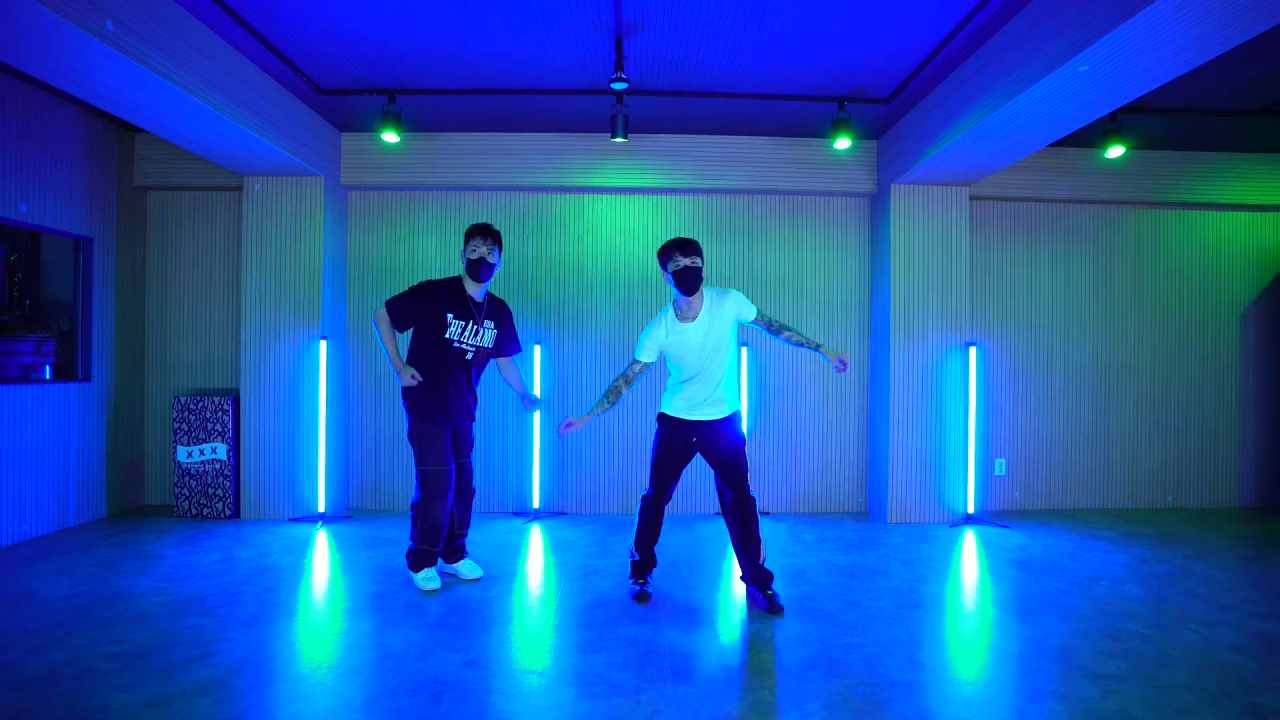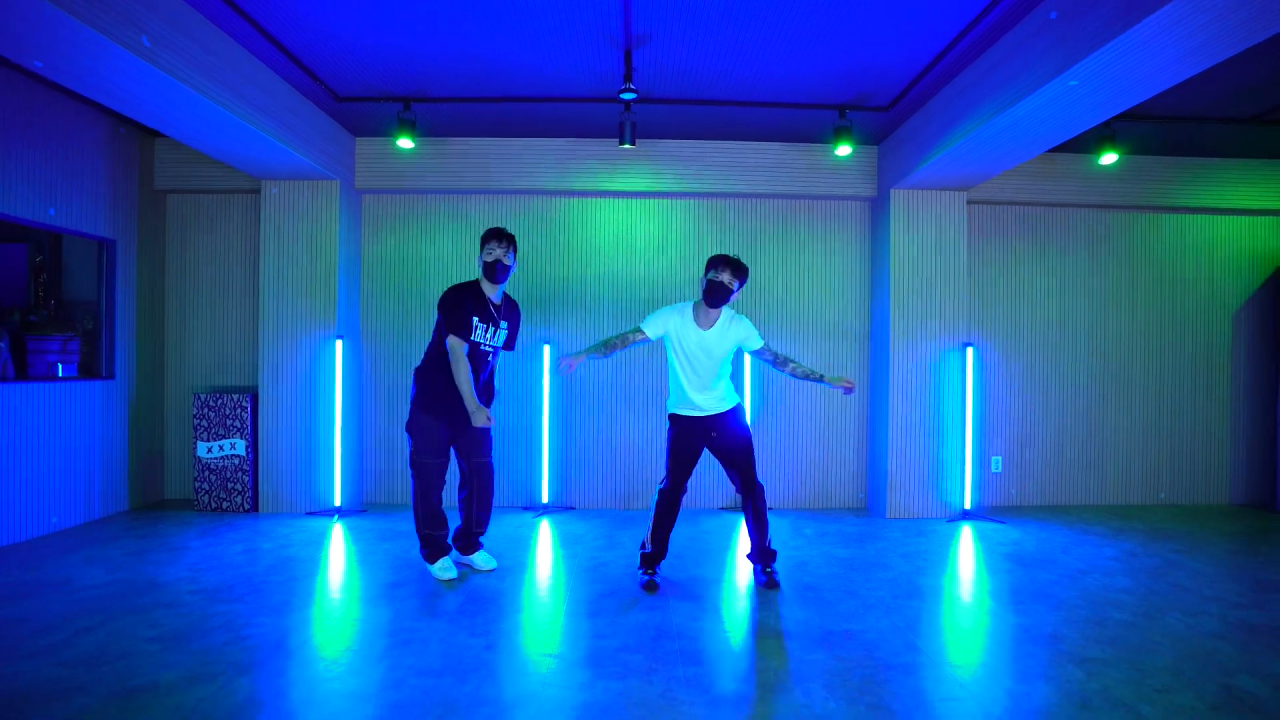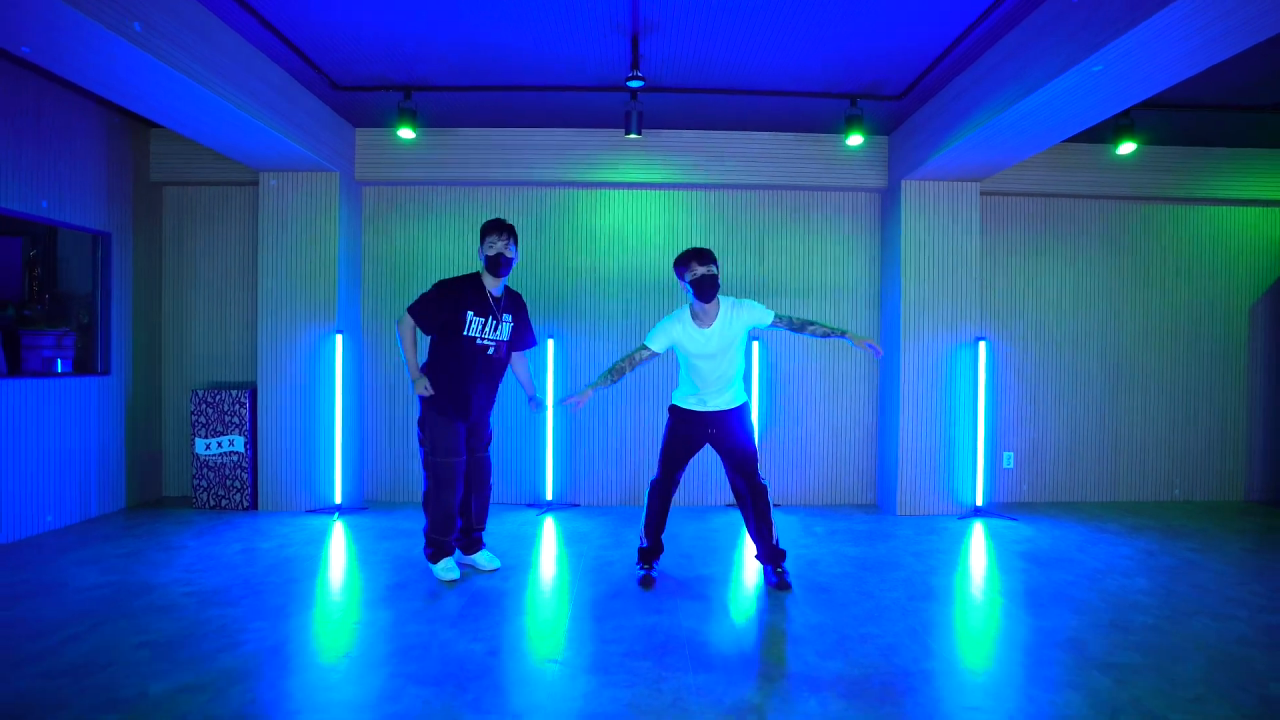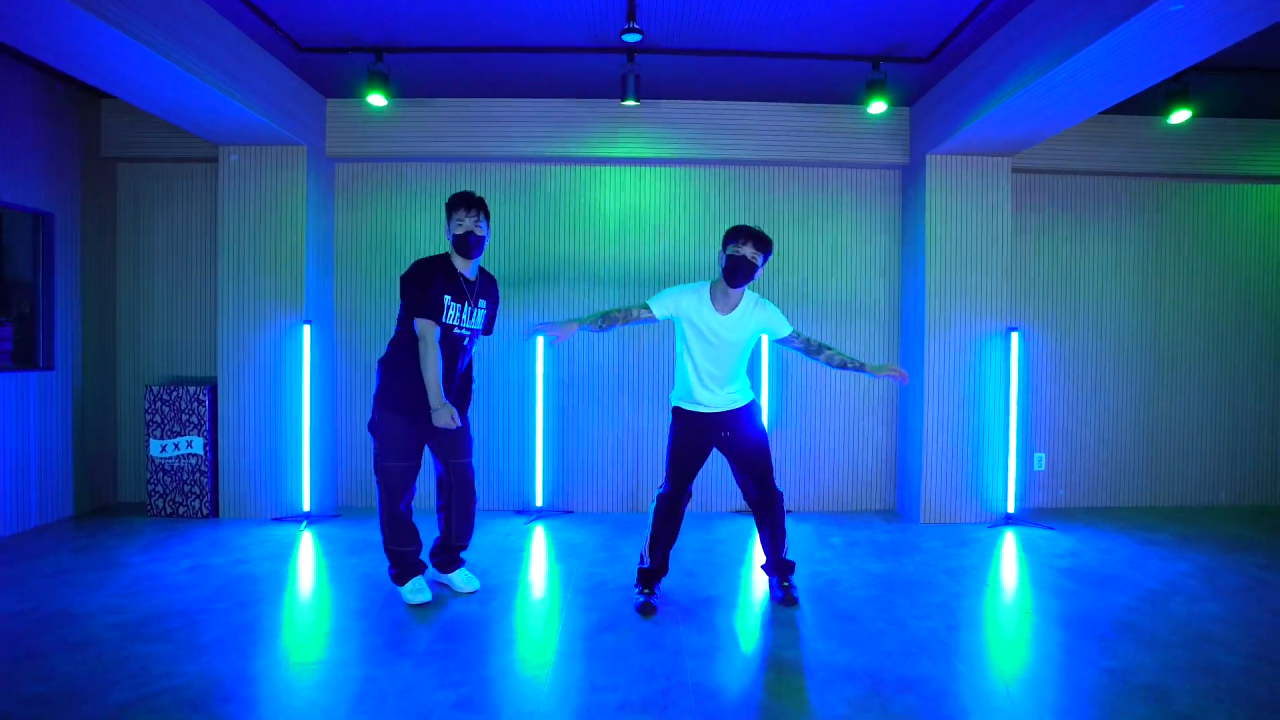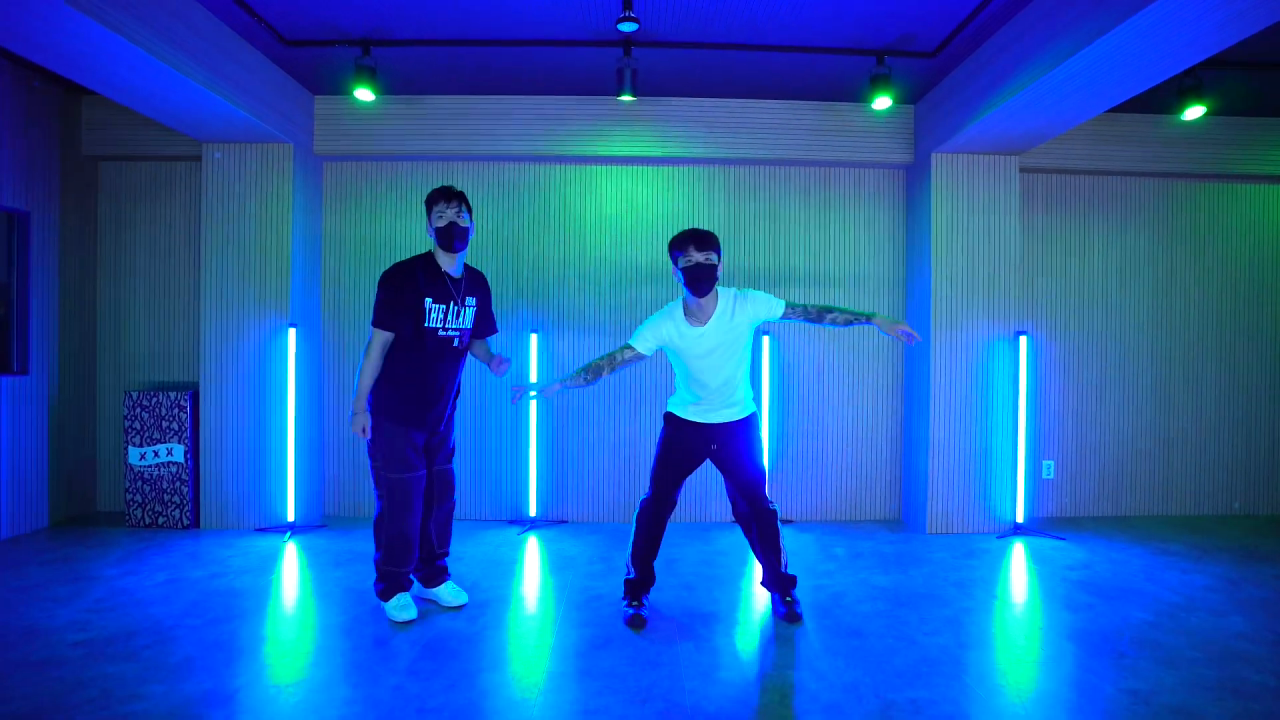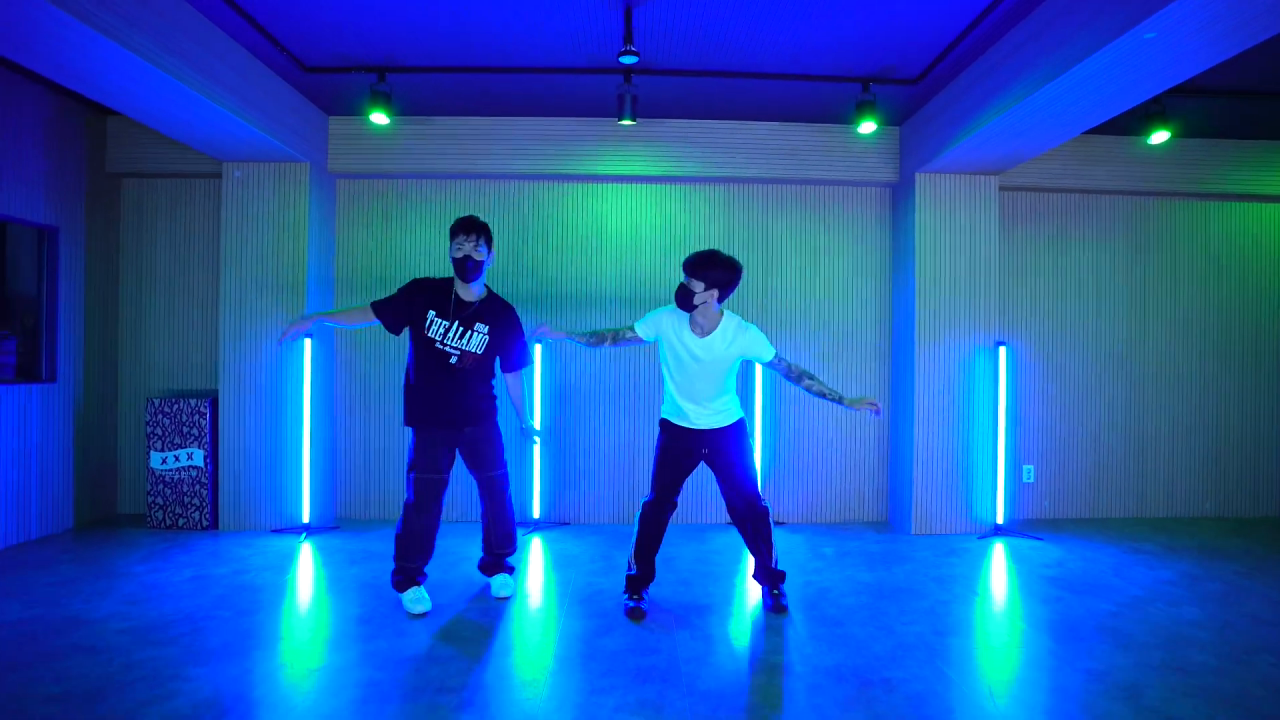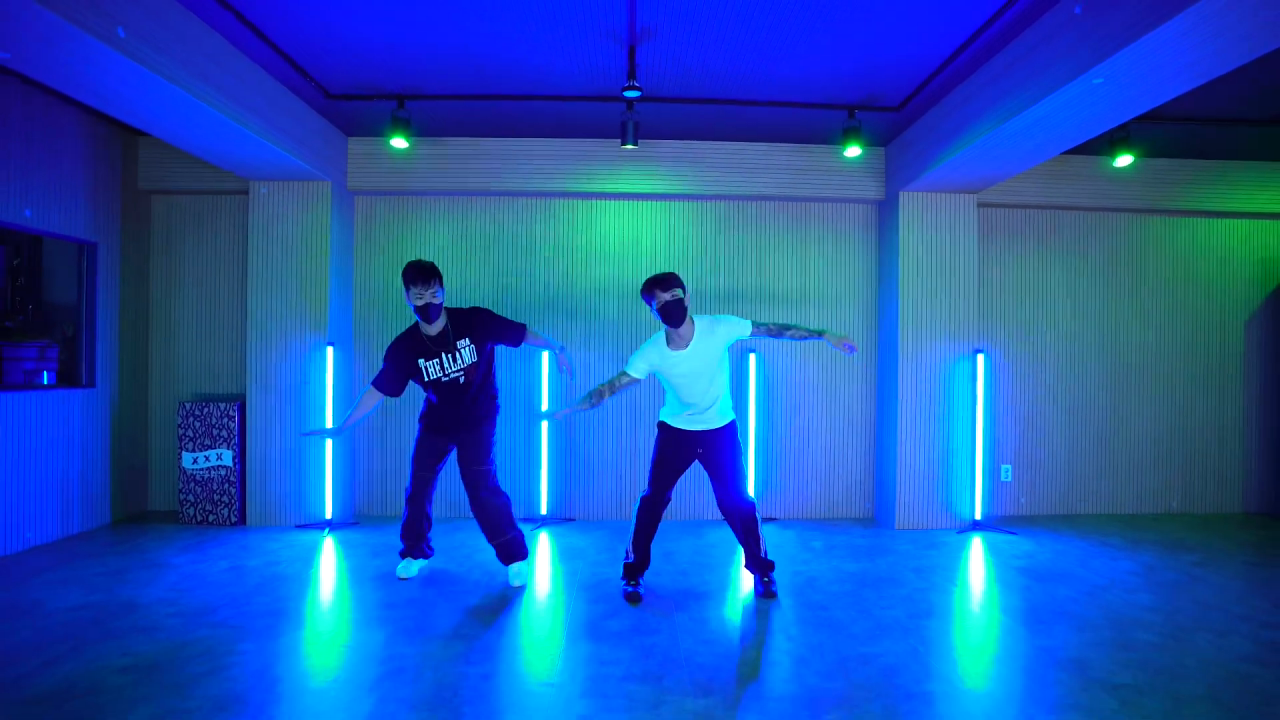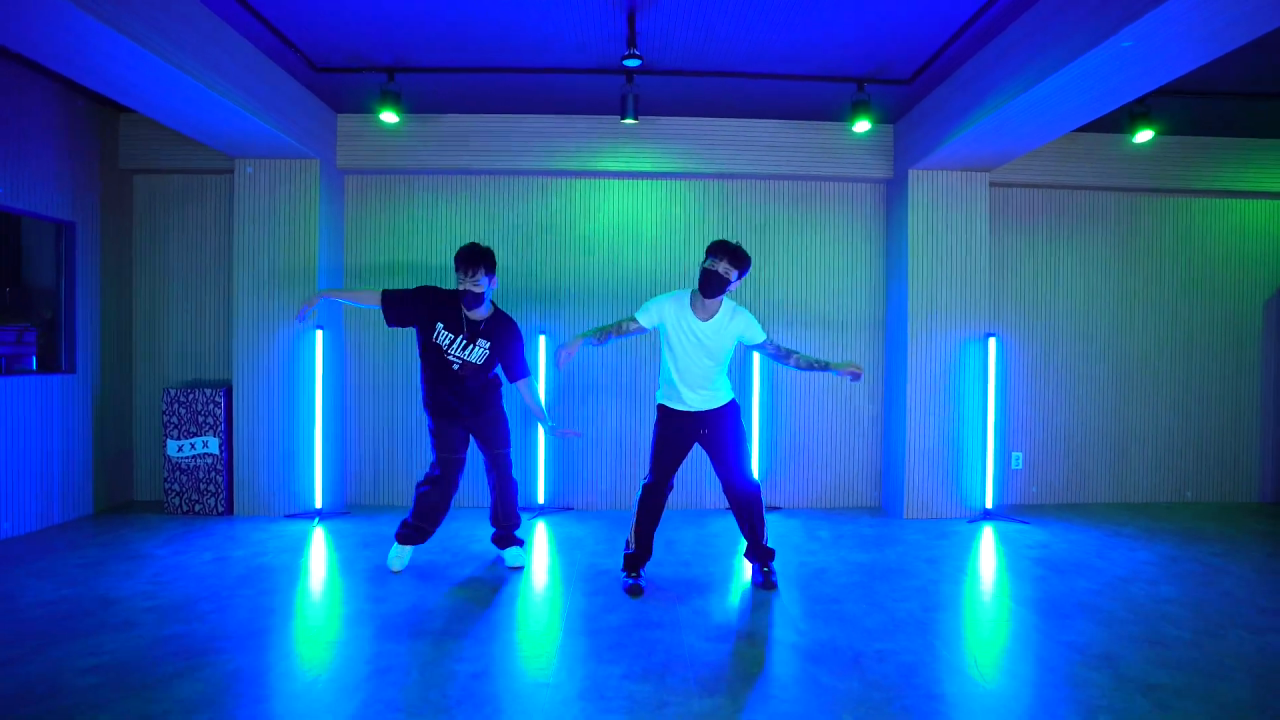
dt=0.5s
person 1, frame 1
left shoulder: (499, 311)
right shoulder: (432, 294)
left elbow: (504, 359)
right elbow: (384, 316)
left wrist: (525, 395)
right wrist: (399, 365)
left hip: (462, 409)
right hip: (427, 407)
left knee: (461, 483)
right knee: (436, 485)
left ankle: (453, 553)
right ankle: (421, 560)
person 1, frame 2
left shoulder: (511, 310)
right shoulder: (457, 298)
right elbow: (457, 354)
left wrist: (486, 400)
right wrist: (474, 408)
left hip: (475, 407)
right hip: (433, 403)
left knee: (481, 477)
right knee: (429, 479)
left ankle: (468, 545)
right ankle: (435, 551)
person 1, frame 3
left shoulder: (515, 304)
right shoulder: (452, 291)
left elbow: (518, 353)
right elbow: (406, 322)
left wrist: (531, 393)
right wrist: (416, 373)
left hip: (478, 405)
right hip: (441, 401)
left knee: (478, 474)
right knee: (446, 478)
left ankle: (470, 545)
right ankle: (439, 552)
person 1, frame 4
left shoulder: (487, 286)
right shoulder: (423, 274)
right elbow: (428, 340)
right wrist: (436, 402)
left hip: (452, 401)
right hip: (401, 398)
left knee: (460, 483)
right knee: (396, 487)
left ankle: (448, 562)
right ankle: (406, 571)
person 1, frame 5
left shoulder: (477, 285)
right shoulder: (403, 277)
right elbow: (379, 341)
left wrist: (495, 362)
right wrist: (361, 404)
left hip: (441, 411)
right hip: (396, 412)
left knee: (440, 494)
right knee: (400, 500)
left ankle: (432, 576)
right ankle: (394, 586)
person 1, frame 6
left shoulder: (503, 313)
right shoulder: (422, 293)
left elbow: (512, 372)
right elbow: (372, 314)
left wrist: (524, 420)
right wrist: (315, 319)
left hip: (479, 418)
right hip: (429, 418)
left knee: (496, 492)
right knee: (424, 499)
left ankle: (497, 566)
right ankle: (408, 578)
person 1, frame 7
left shoulder: (475, 321)
right shoulder: (404, 347)
left elbow: (521, 334)
right elbow: (378, 391)
left wrist: (556, 349)
right wrist: (342, 427)
left hip: (478, 418)
right hip: (436, 422)
left knee: (481, 484)
right knee: (418, 487)
left ankle: (514, 556)
right ankle: (415, 552)
person 1, frame 8
left shoulder: (504, 329)
right shoulder: (430, 302)
left elbow: (523, 381)
right elbow: (379, 298)
left wrist: (547, 423)
right wrist: (323, 296)
left hip: (485, 406)
right hip: (442, 406)
left knee: (502, 469)
right knee: (447, 473)
left ankle: (507, 538)
right ankle: (408, 538)
person 2, frame 1
left shoulder: (730, 302)
right shoulder: (660, 327)
left elbow: (772, 326)
right elbow: (628, 376)
left wrist: (821, 350)
right wrist: (587, 415)
left hip: (723, 420)
right hip: (676, 421)
left knee: (739, 501)
right knee: (656, 496)
left ankle: (757, 581)
right ankle: (640, 571)
person 2, frame 2
left shoulder: (739, 327)
right shoulder: (671, 317)
left elbow: (776, 359)
right elbow: (626, 339)
left wrist: (827, 380)
right wrist: (583, 355)
left hip: (728, 416)
right hip: (685, 418)
left knee: (751, 487)
right knee: (672, 489)
left ankle: (762, 560)
right ankle: (650, 562)
person 2, frame 3
left shoulder: (743, 311)
right shoulder: (673, 326)
left elbow: (792, 323)
right elbow: (631, 360)
left wrist: (847, 336)
right wrist: (589, 389)
left hip: (732, 413)
right hip: (687, 413)
left knee: (750, 486)
right knee: (663, 482)
left ankle: (772, 561)
right ankle: (648, 558)
person 2, frame 4
left shoulder: (762, 312)
right shoulder: (683, 299)
left elbow: (809, 346)
right elbow: (628, 315)
left wrist: (870, 368)
right wrist: (575, 325)
left hip: (741, 413)
right hip: (690, 415)
left knee: (766, 494)
right knee: (672, 495)
left ankle: (779, 573)
right ankle: (648, 580)
person 2, frame 5
left shoulder: (748, 305)
right shoulder: (663, 324)
left elbow: (809, 312)
right elbow: (613, 361)
left wrist: (875, 320)
right wrist: (555, 385)
left hip: (737, 425)
right hip: (684, 424)
left knee: (755, 507)
right knee: (655, 504)
left ankle: (781, 588)
right ankle: (636, 592)
person 2, frame 6
left shoulder: (743, 335)
right shoulder: (664, 321)
left elbow: (790, 370)
right elbow: (615, 337)
left wrist: (845, 400)
right wrist: (563, 334)
left hip: (727, 430)
right hip: (677, 429)
left knee: (749, 507)
right knee: (658, 504)
left ankle: (770, 582)
right ankle: (636, 587)
person 2, frame 7
left shoulder: (720, 328)
right shoulder: (652, 352)
left elbow: (771, 330)
right elbow: (611, 386)
left wrist: (824, 335)
right wrist: (569, 409)
left hip: (720, 431)
right hip: (675, 431)
left knee: (737, 502)
right knee: (653, 500)
left ankle: (762, 570)
right ankle: (633, 574)
person 2, frame 8
left shoulder: (739, 319)
right shoulder: (666, 306)
left elbow: (780, 353)
right elbow: (619, 329)
left wrist: (833, 366)
right wrist: (579, 340)
left hip: (721, 412)
right hip: (674, 412)
left knee: (743, 485)
right knee: (656, 486)
left ankle: (761, 560)
right ankle: (633, 565)
